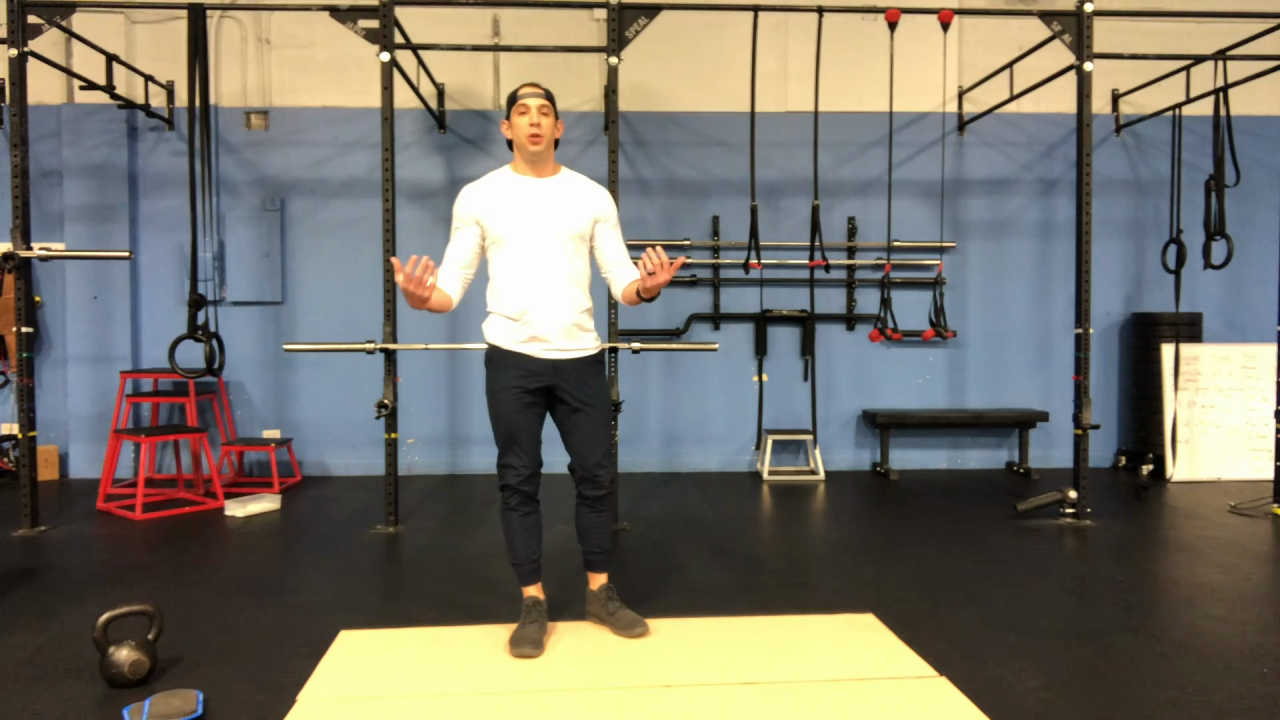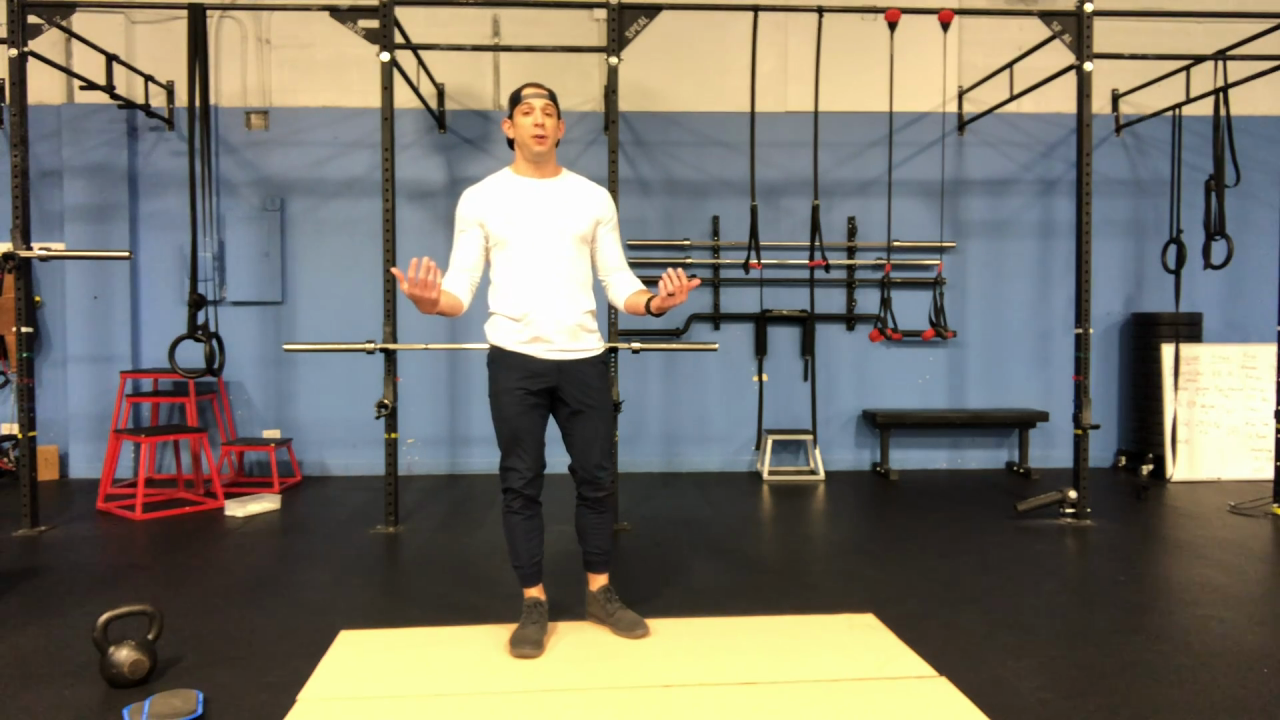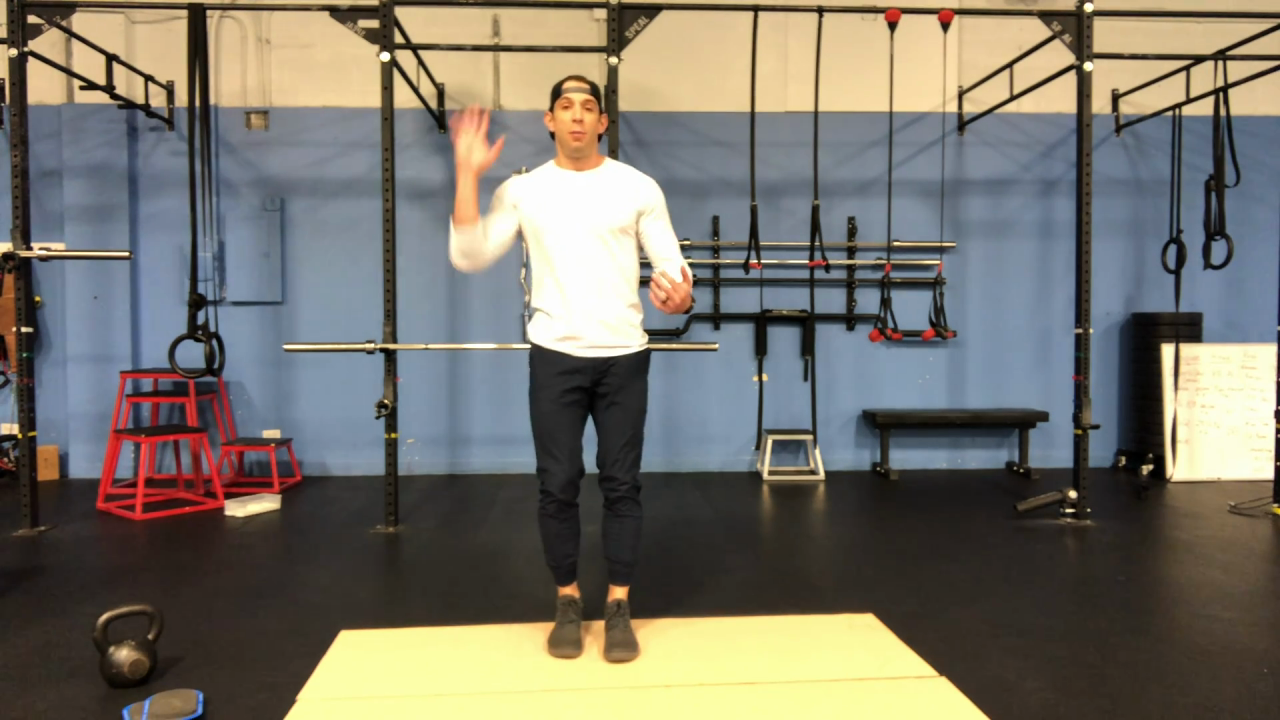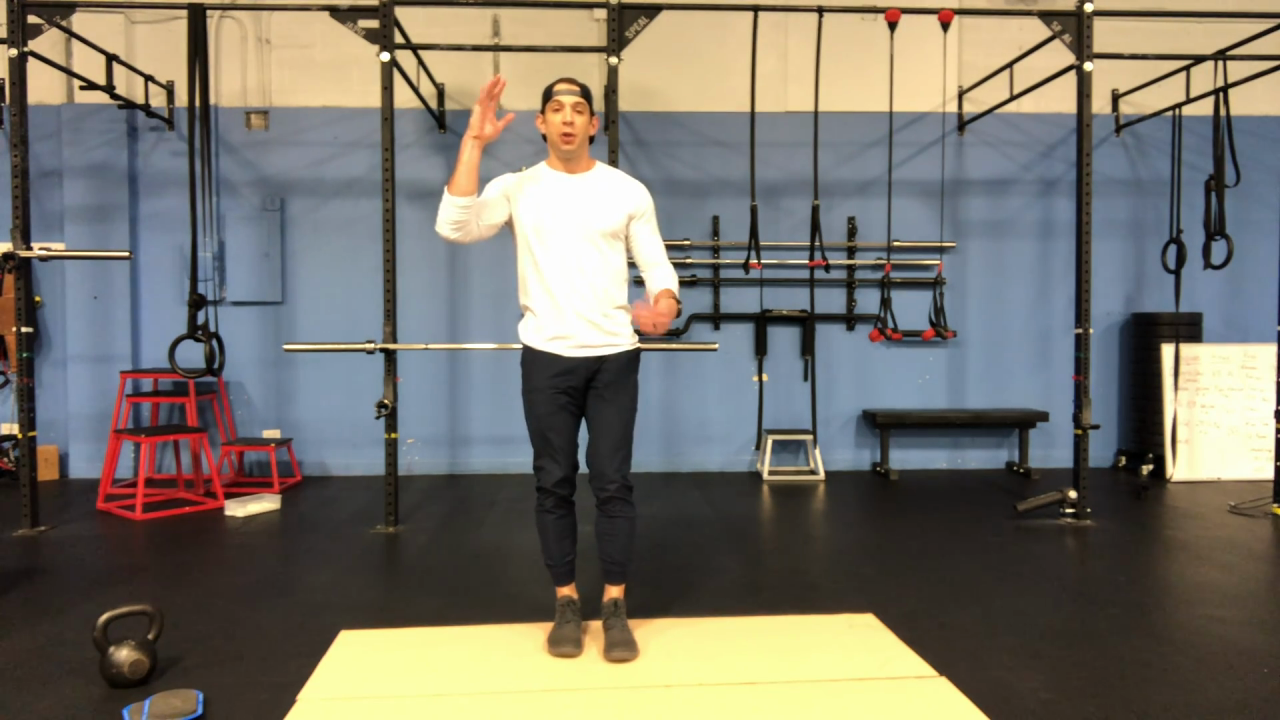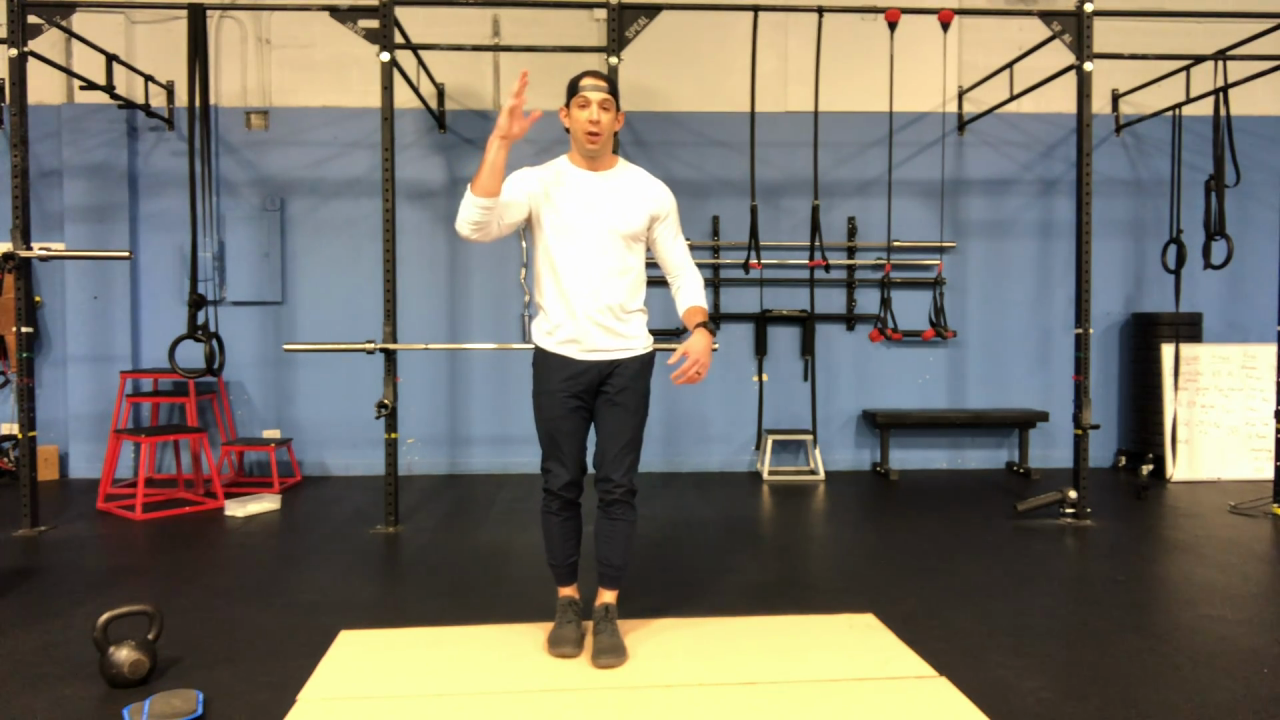
dt=1s
person 1, frame 1
left shoulder: (593, 196)
right shoulder: (478, 195)
left elbow: (618, 280)
right elbow: (454, 283)
left wrist: (648, 287)
right wrist: (422, 297)
left hip: (580, 357)
right hip: (512, 358)
left knee: (596, 476)
right knee: (519, 480)
left ankle: (600, 593)
right ankle: (533, 604)
person 1, frame 2
left shoulder: (593, 197)
right shoulder: (480, 198)
left elbow: (616, 280)
right elbow: (461, 287)
left wrist: (655, 302)
right wrist: (432, 300)
left hip: (584, 358)
right hip: (515, 360)
left knee: (596, 480)
right knee: (521, 484)
left ankle: (600, 593)
right ankle: (534, 605)
person 1, frame 3
left shoulder: (638, 187)
right shoulder: (522, 189)
left elbow: (668, 261)
right elbow: (470, 257)
left wrist: (678, 293)
right wrist: (467, 174)
left hip: (623, 357)
right hip: (555, 356)
left knee: (621, 483)
right knee: (557, 484)
left ankle: (617, 607)
right ankle: (568, 602)
person 1, frame 4
left shoulder: (628, 190)
right shoulder: (516, 188)
left elbow: (657, 266)
right elbow: (454, 227)
left wrist: (666, 305)
right wrist: (473, 142)
left hip: (613, 356)
right hip: (547, 358)
left knee: (612, 482)
right knee: (554, 482)
left ankle: (614, 606)
right ankle: (566, 603)
person 1, frame 5
left shoulder: (650, 191)
right shoulder: (534, 181)
left elbow: (682, 271)
right elbow: (473, 227)
left wrist: (701, 330)
right wrist: (500, 141)
left hip: (627, 361)
right hip: (559, 359)
left knee: (617, 487)
right knee: (561, 485)
left ankle: (606, 612)
right ankle: (566, 604)
